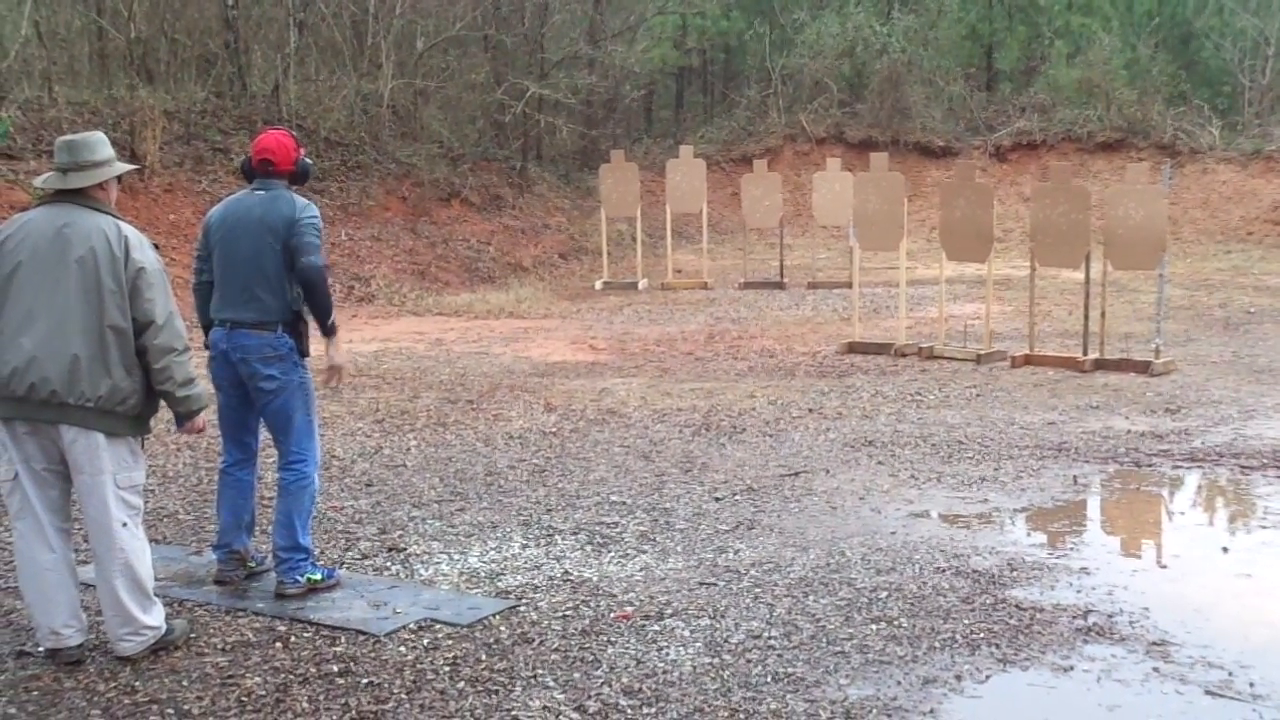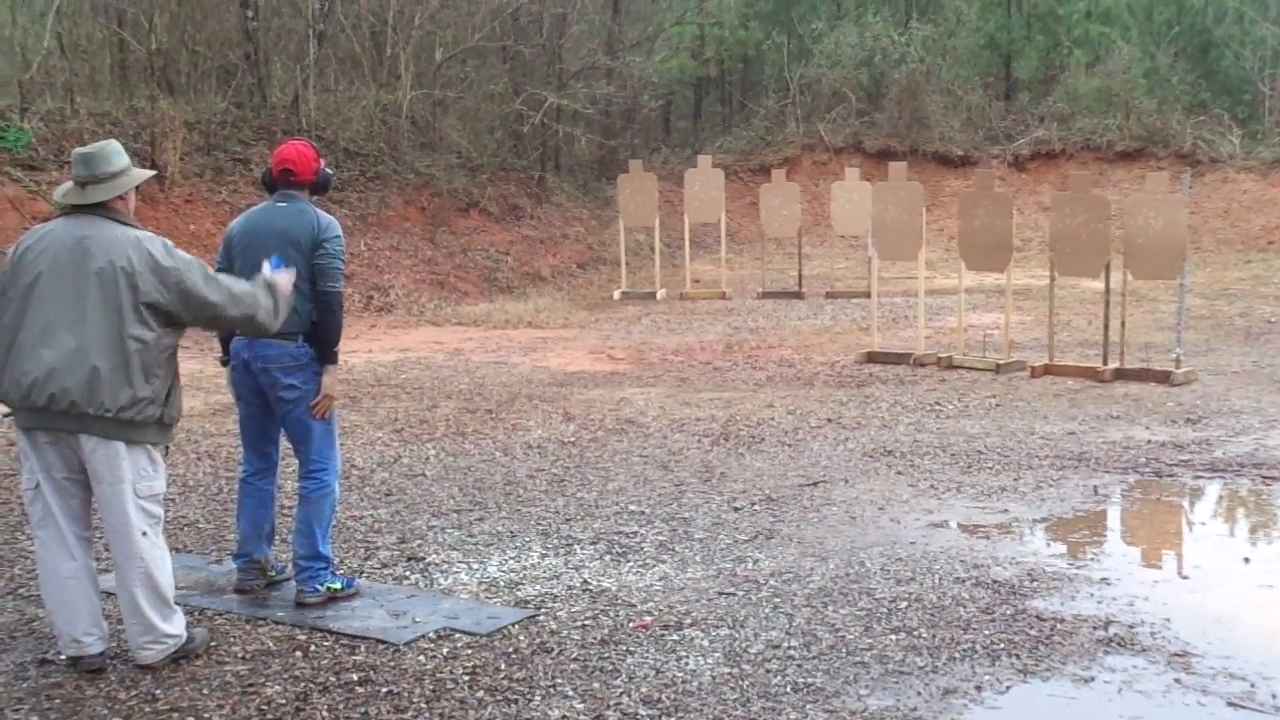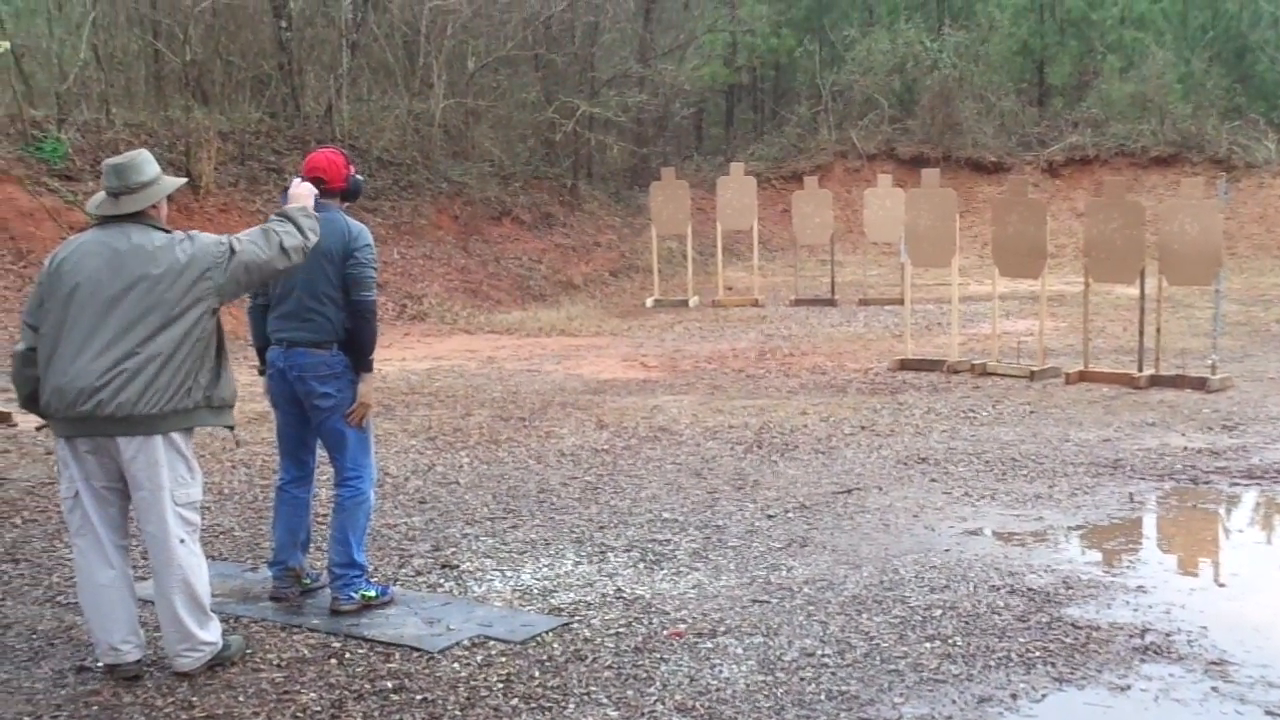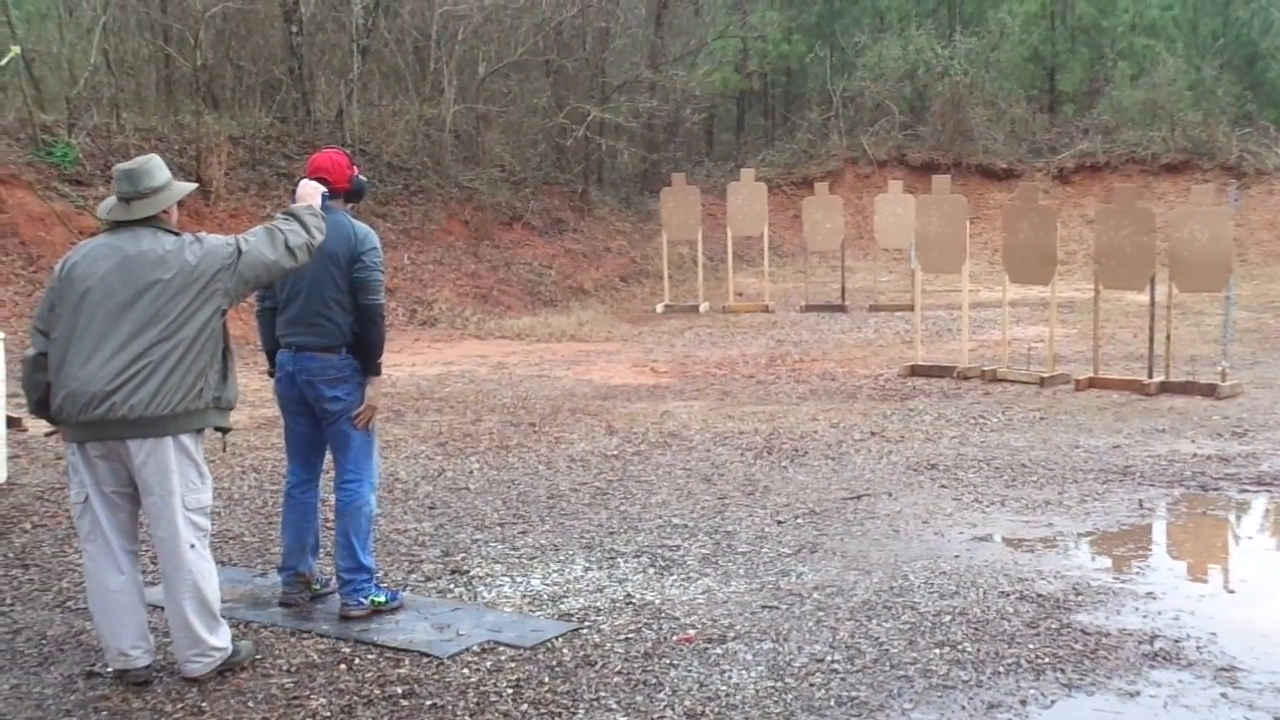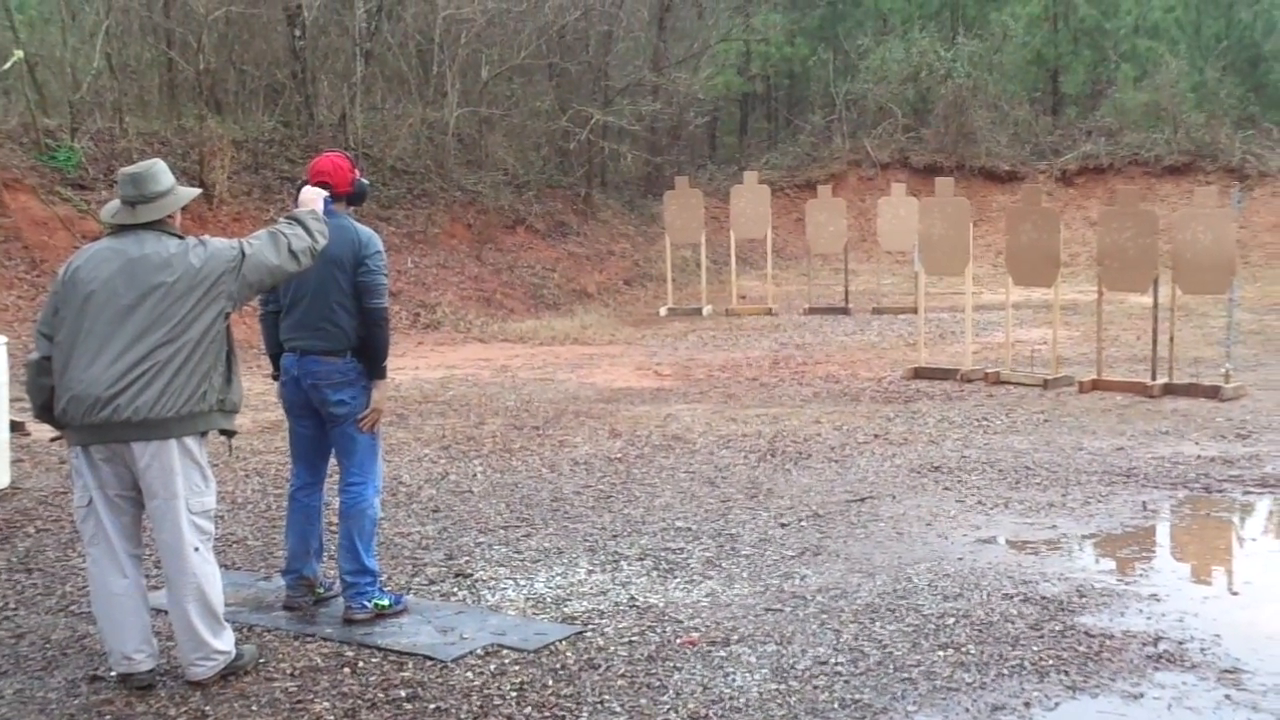
dt=0.5s
person 1, frame 1
right shoulder: (123, 241)
right elbow: (161, 334)
right wrist: (188, 402)
right hip: (95, 401)
right knee: (114, 521)
left ankle: (60, 636)
right ankle: (137, 632)
person 1, frame 2
right shoulder: (145, 252)
right elbow: (221, 299)
right wrist: (273, 291)
right hip: (114, 411)
left knee: (59, 530)
right knee: (135, 530)
left ankle: (81, 644)
right ankle: (158, 640)
person 1, frame 3
left shoulder: (66, 256)
right shoulder: (185, 257)
left elbow: (31, 340)
right elbow: (270, 249)
left wrist: (43, 405)
right wrist: (299, 210)
left hip: (77, 419)
right hip: (149, 419)
left knee: (95, 538)
right knee: (172, 535)
left ankle: (118, 651)
right ankle: (194, 647)
person 1, frame 4
left shoulder: (77, 260)
right shoulder: (197, 259)
left elbow: (42, 345)
right elbow: (279, 247)
left wrist: (52, 410)
right wrist: (306, 208)
left hip: (88, 423)
right hip: (159, 423)
left knee: (106, 542)
right knee: (182, 539)
left ankle: (128, 657)
right ankle: (204, 653)
person 1, frame 5
left shoulder: (81, 264)
right shoulder: (200, 262)
left elbow: (46, 348)
right elbow: (281, 250)
left wrist: (55, 413)
right wrist: (309, 213)
left hip: (91, 426)
right hip: (163, 425)
left knee: (110, 546)
right knee: (186, 542)
left ankle: (132, 660)
right ankle: (208, 657)
person 2, frame 1
left shoulder: (218, 214)
right shoulder: (297, 210)
left elbow: (202, 285)
right elbow: (311, 274)
left wrist: (214, 340)
right wrist: (330, 337)
left hip: (224, 342)
right hip: (272, 345)
left knee: (236, 455)
right knee: (298, 459)
left ankle: (231, 557)
right ankle: (294, 569)
person 2, frame 2
left shoulder: (240, 225)
right shoulder: (321, 225)
right elbow: (329, 301)
left wrist: (230, 357)
right wrist: (329, 366)
left hip: (246, 354)
right hip: (293, 356)
left knee: (257, 465)
right knee: (319, 468)
left ankle: (251, 566)
right ankle: (313, 578)
person 2, frame 3
right shoulder: (353, 233)
left elbow: (258, 306)
right elbow: (362, 309)
left wrist: (267, 364)
right wrist: (365, 373)
left hip: (282, 362)
right hip: (329, 364)
left knee: (293, 473)
right knee: (355, 475)
left ankle: (287, 574)
right ankle: (349, 586)
person 2, frame 4
right shoulder: (359, 236)
left elbow: (266, 309)
right elbow: (370, 313)
left wrist: (277, 366)
right wrist: (373, 376)
left hip: (291, 366)
right hip: (338, 367)
left knee: (301, 476)
right knee: (355, 480)
left ankle: (296, 579)
right ankle: (358, 591)
person 2, frame 5
right shoulder: (362, 239)
left elbow: (269, 312)
right elbow: (374, 316)
left wrist: (280, 370)
right wrist: (379, 380)
left hip: (296, 370)
right hip: (343, 371)
left knee: (305, 479)
right knee: (360, 483)
left ankle: (300, 582)
right ankle: (362, 595)
